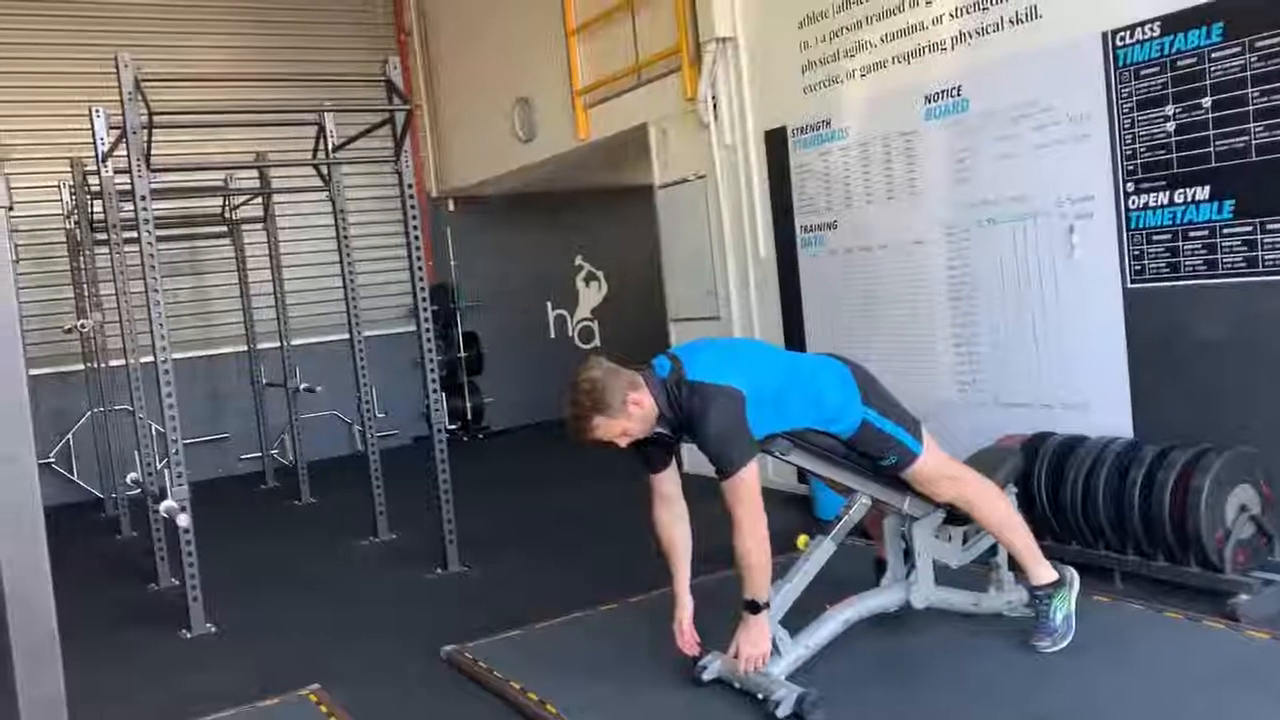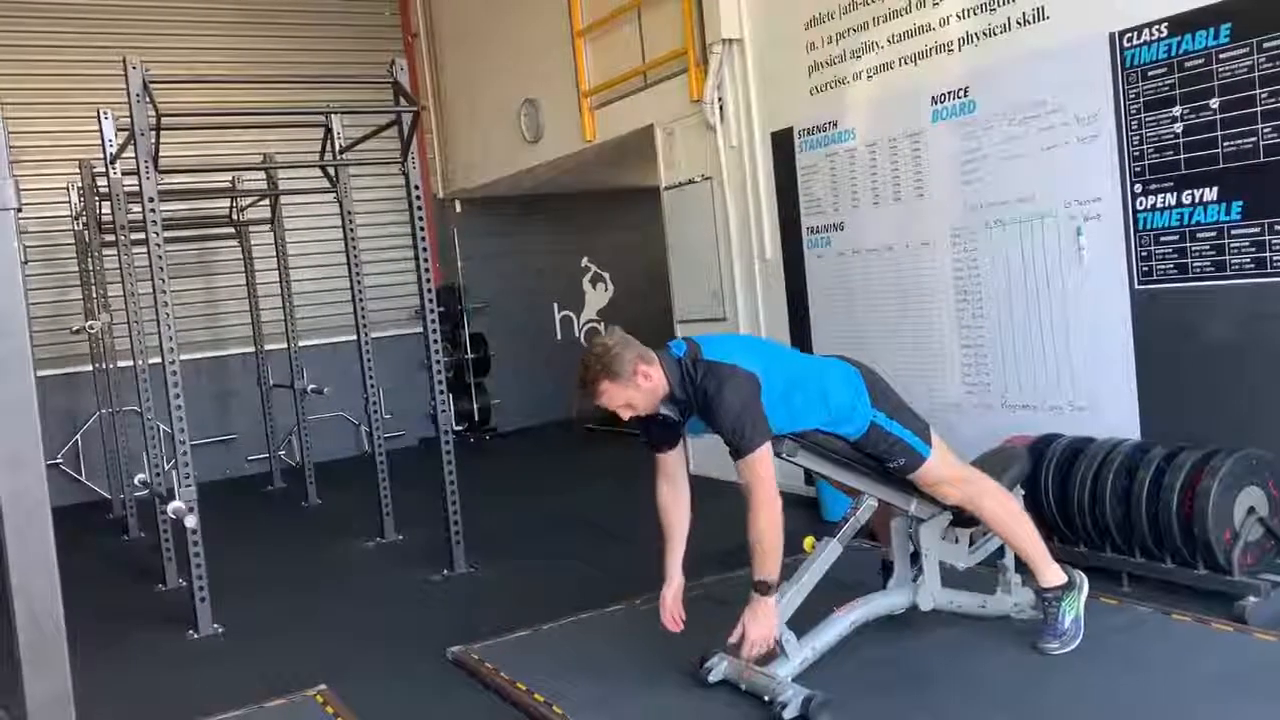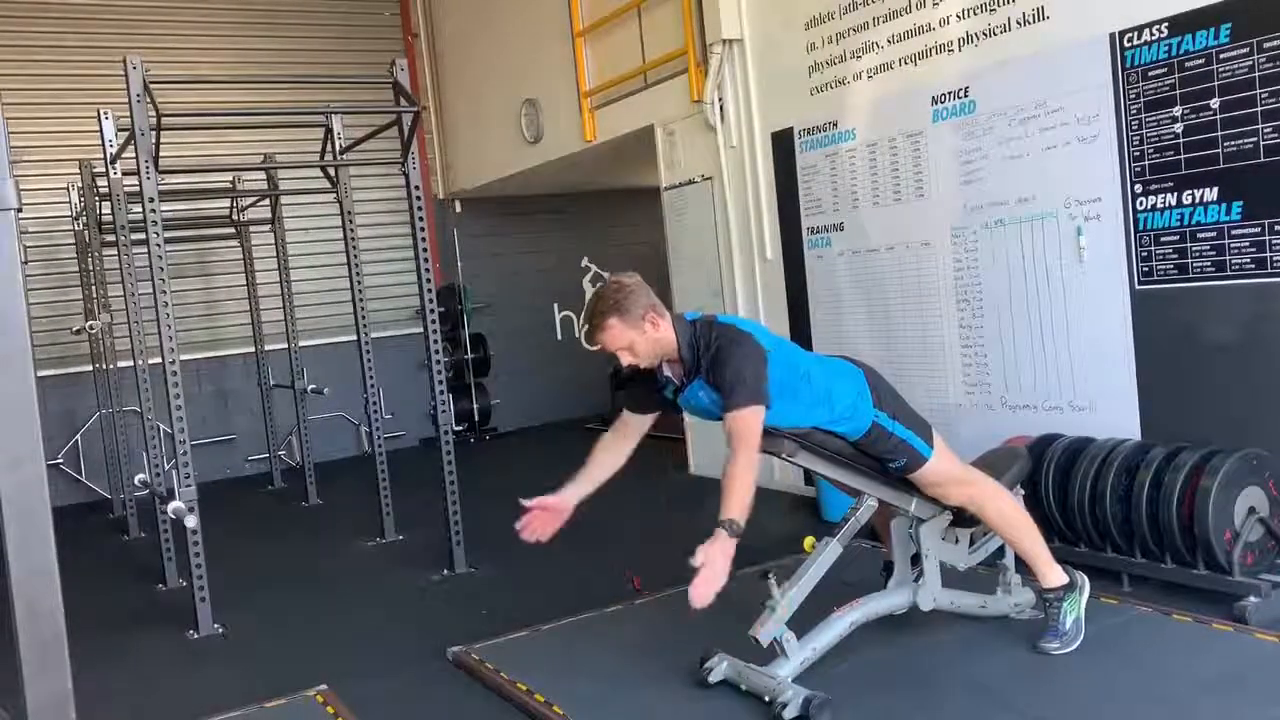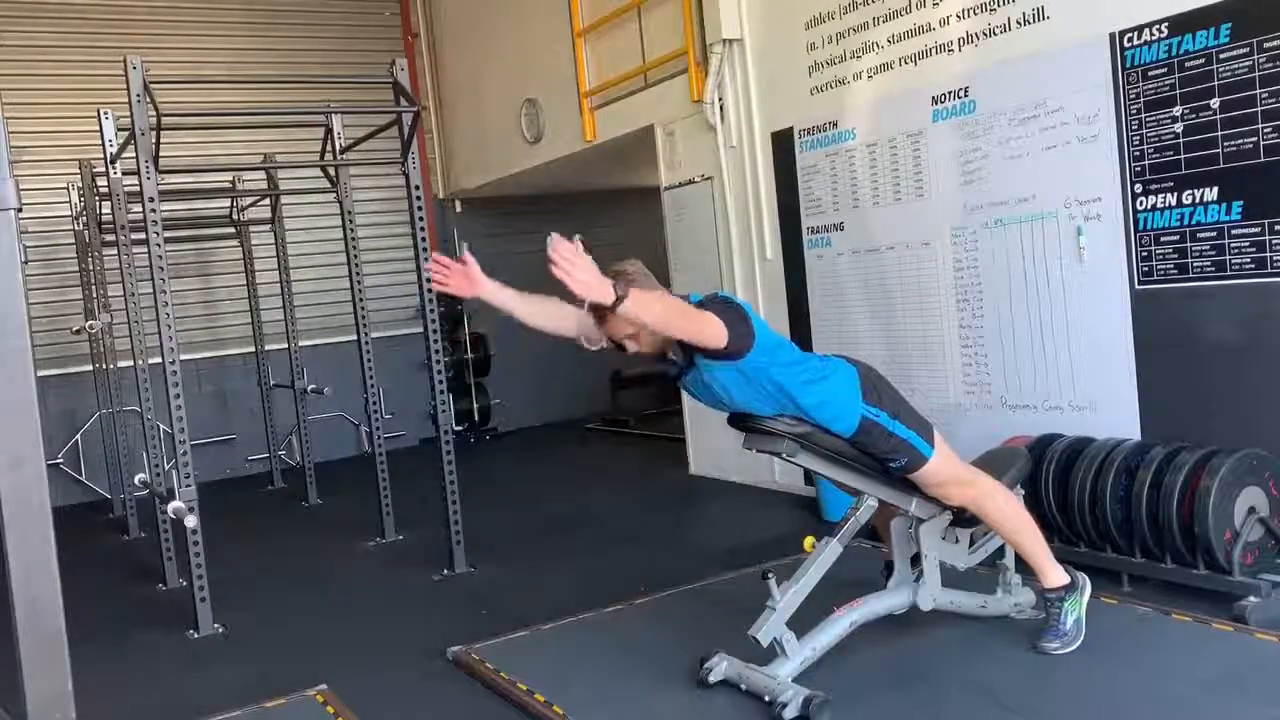
dt=1s
person 1, frame 1
left shoulder: (708, 404)
right shoulder: (646, 400)
left elbow: (749, 518)
right elbow: (667, 503)
left wrist: (755, 616)
right wrist: (682, 596)
left hip: (841, 396)
right hip: (808, 410)
left knee: (944, 481)
left ankle: (1049, 582)
person 1, frame 2
left shoulder: (723, 386)
right shoulder: (657, 391)
left elbow: (764, 498)
right elbow: (671, 482)
left wrist: (763, 598)
right wrist: (673, 575)
left hip: (850, 400)
right hip: (816, 415)
left knee: (953, 484)
left ankle: (1058, 585)
person 1, frame 3
left shoulder: (728, 348)
right shoulder: (657, 370)
left elbow: (744, 450)
right elbow: (623, 435)
left wrist: (724, 539)
right wrist: (567, 499)
left hip: (856, 402)
right hip: (813, 422)
left knee: (956, 485)
left ankle: (1059, 585)
person 1, frame 4
left shoulder: (720, 315)
right shoulder: (663, 336)
left elbow: (682, 320)
right elbow: (568, 319)
left wrist: (607, 292)
right wrist: (487, 288)
left hip: (854, 401)
right hip: (821, 423)
left knee: (957, 485)
left ankle: (1061, 586)
